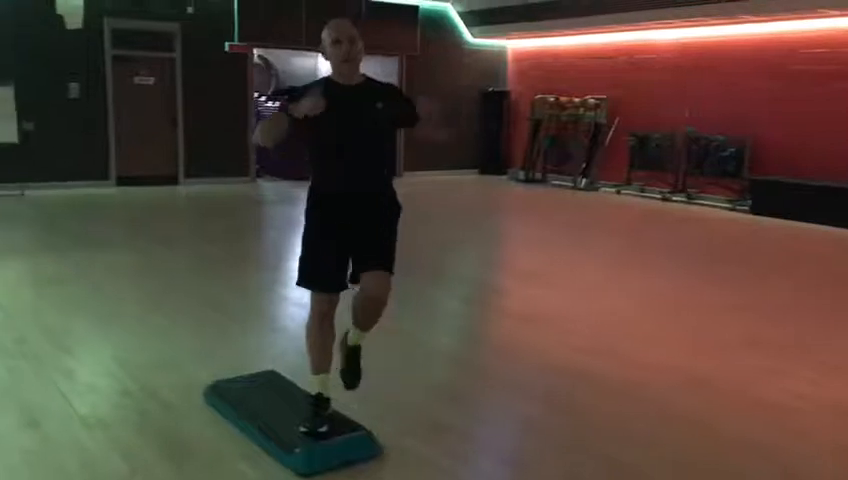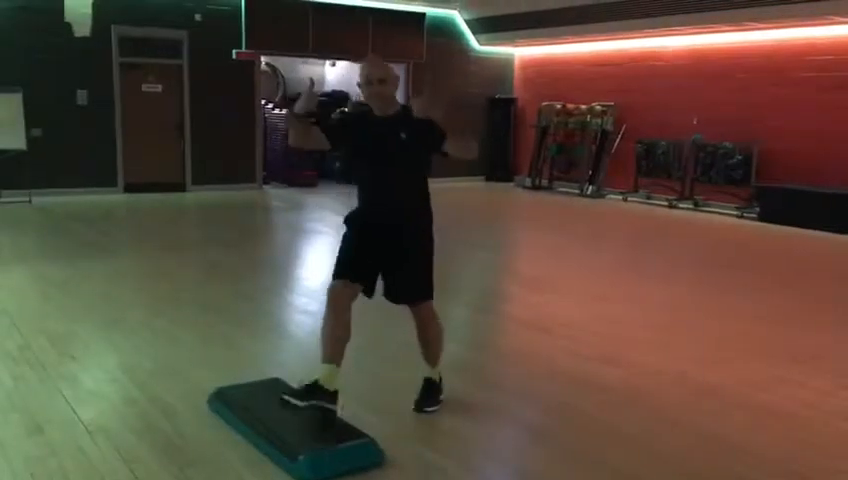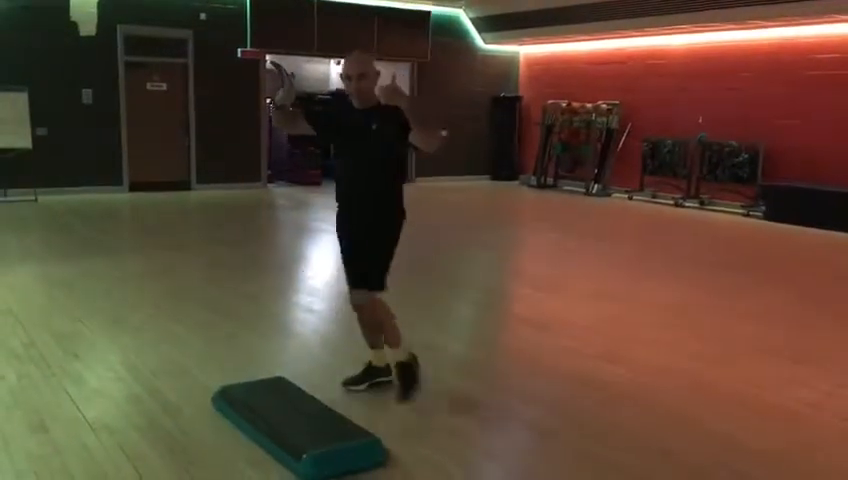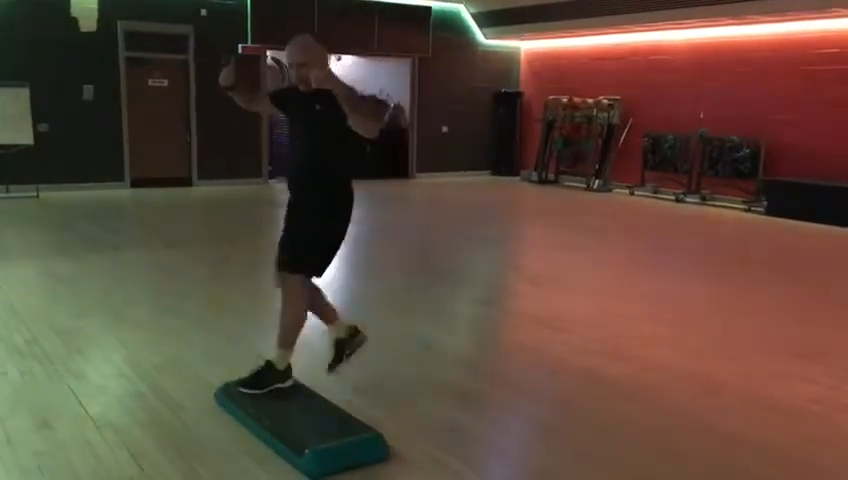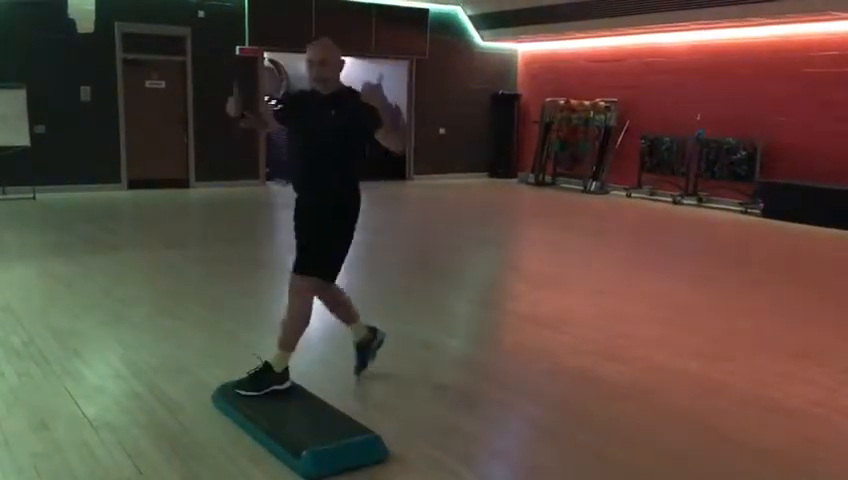
dt=0.5s
person 1, frame 1
left shoulder: (387, 95)
right shoulder: (311, 95)
right elbow: (264, 139)
right wrist: (296, 114)
left hip: (377, 208)
right hip: (327, 210)
left knee: (376, 290)
right knee: (322, 302)
left ankle: (353, 341)
right ankle: (320, 396)
person 1, frame 2
left shoulder: (420, 123)
right shoulder: (352, 125)
right elbow: (300, 140)
left wrist: (438, 123)
right wrist: (301, 113)
left hip: (412, 229)
right hip: (366, 223)
left knee: (421, 307)
right knee: (339, 294)
left ankle: (434, 379)
right ankle: (326, 385)
person 1, frame 3
left shoulder: (393, 115)
right shoulder: (336, 114)
left elbow: (431, 144)
right elbow: (290, 126)
left wrist: (404, 105)
right wrist: (282, 105)
left hip: (383, 218)
right hip: (349, 217)
left knee: (363, 296)
right knee: (361, 297)
left ankle: (404, 358)
right ankle: (380, 365)
person 1, frame 4
left shoulder: (339, 97)
right shoulder: (295, 96)
left elbow: (370, 129)
right elbow: (255, 101)
left wrist: (335, 86)
right wrist: (231, 85)
left hip: (328, 206)
right hip: (302, 203)
left knee: (292, 282)
right knee: (291, 280)
left ankle: (280, 368)
right ankle: (345, 332)
person 1, frame 5
left shoulder: (355, 105)
right shoulder: (301, 102)
left elbow: (397, 145)
right elbow: (265, 121)
left wrist: (381, 107)
right wrist: (240, 113)
left hip: (336, 209)
right hip: (308, 205)
left knee: (300, 285)
right knee: (317, 283)
left ankle: (277, 369)
right ankle: (365, 335)
